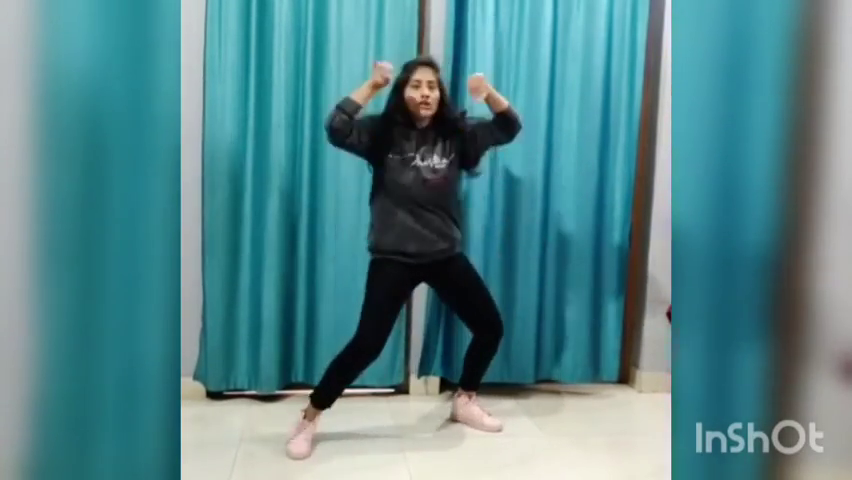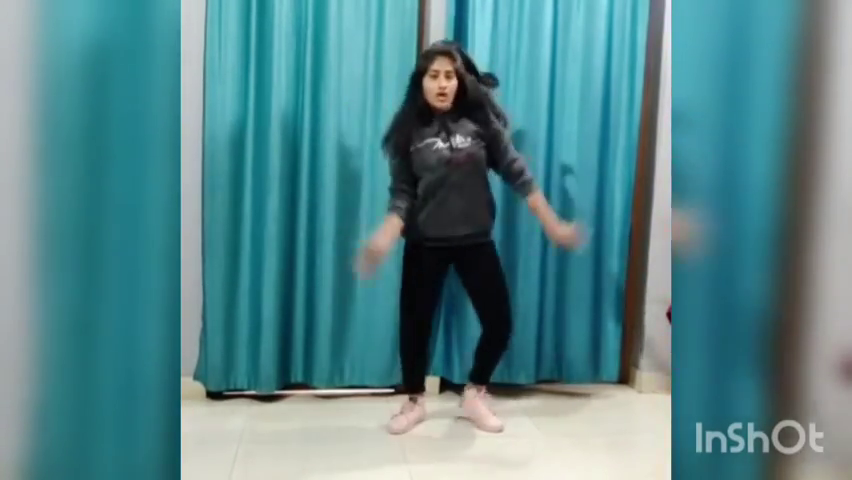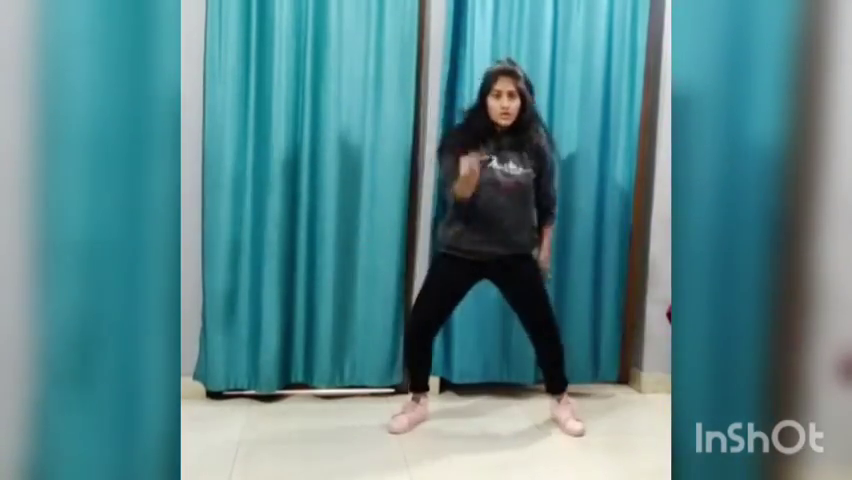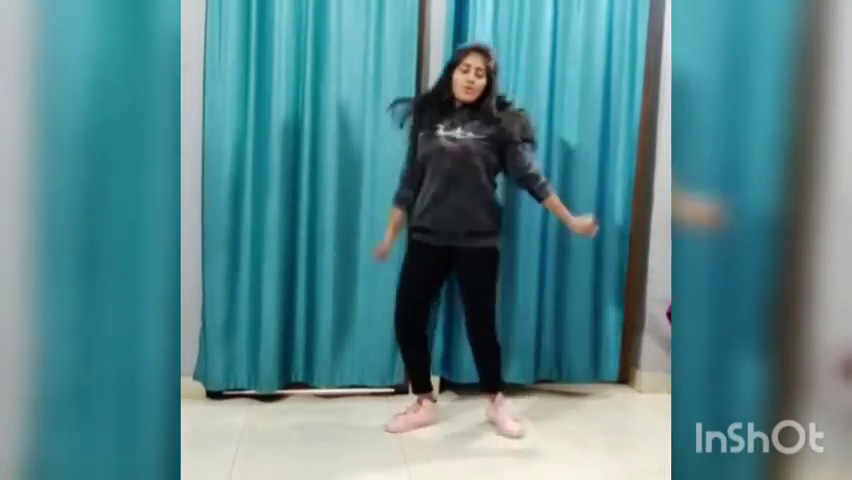
dt=0.4s
person 1, frame 1
left shoulder: (458, 135)
right shoulder: (383, 135)
left elbow: (508, 128)
right elbow: (337, 129)
left wrist: (486, 90)
right wrist: (372, 87)
left hip: (446, 256)
right hip: (393, 258)
left knee: (490, 326)
right knee: (367, 343)
left ankle: (465, 401)
right ankle: (308, 420)
person 1, frame 2
left shoulder: (482, 120)
right shoulder: (408, 128)
left elbow: (515, 173)
right elbow: (402, 193)
left wrist: (550, 222)
right wrist: (385, 235)
left hip: (474, 240)
right hip: (424, 239)
left knee: (498, 322)
right knee: (414, 322)
left ankle: (475, 394)
right ankle: (414, 402)
person 1, frame 3
left shoulder: (537, 146)
right shoulder: (462, 141)
left elbow: (546, 205)
right elbow: (455, 199)
left wrist: (543, 252)
right wrist: (463, 184)
left hip: (513, 257)
right hip: (462, 251)
left knee: (545, 329)
right knee: (420, 326)
left ankle: (561, 402)
right ankle: (418, 401)
person 1, frame 4
left shoulder: (499, 120)
right shoulder: (425, 114)
left elbow: (529, 174)
right elbow: (410, 181)
left wrist: (569, 217)
right wrist: (390, 235)
left hip: (478, 242)
right hip: (427, 239)
left knee: (481, 326)
right knee: (408, 320)
left ankle: (496, 401)
right ankle: (424, 402)
